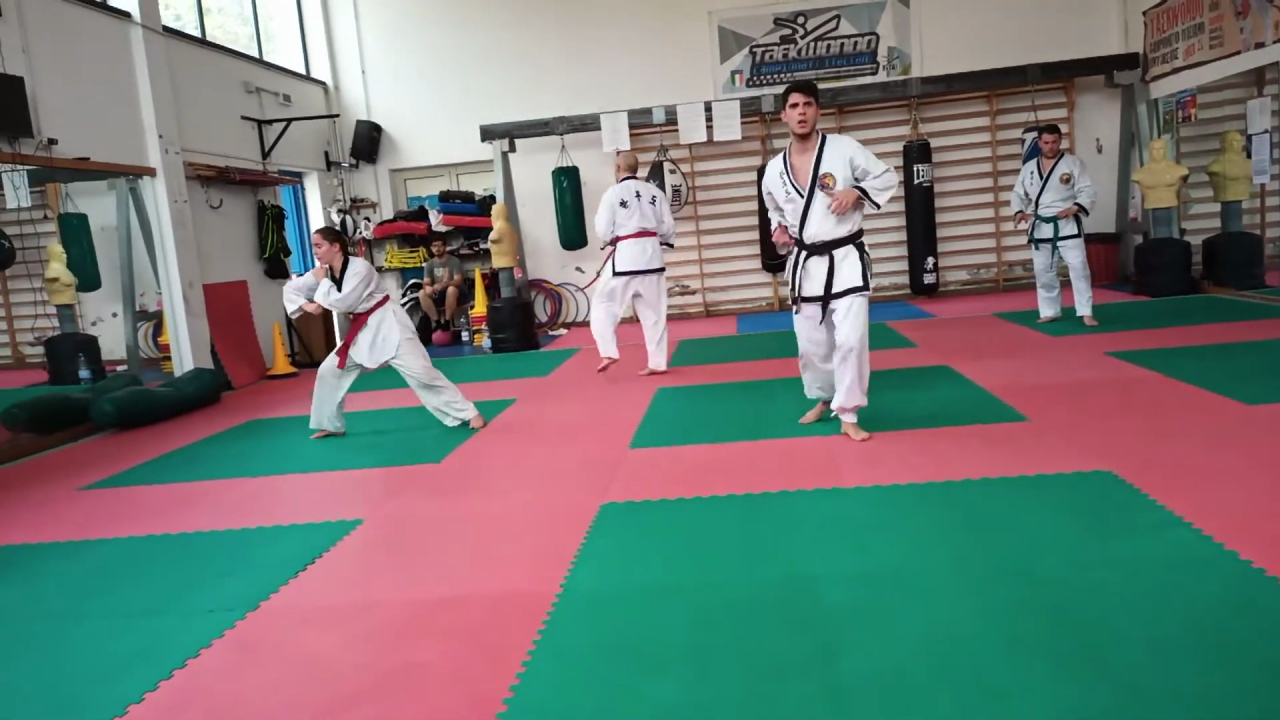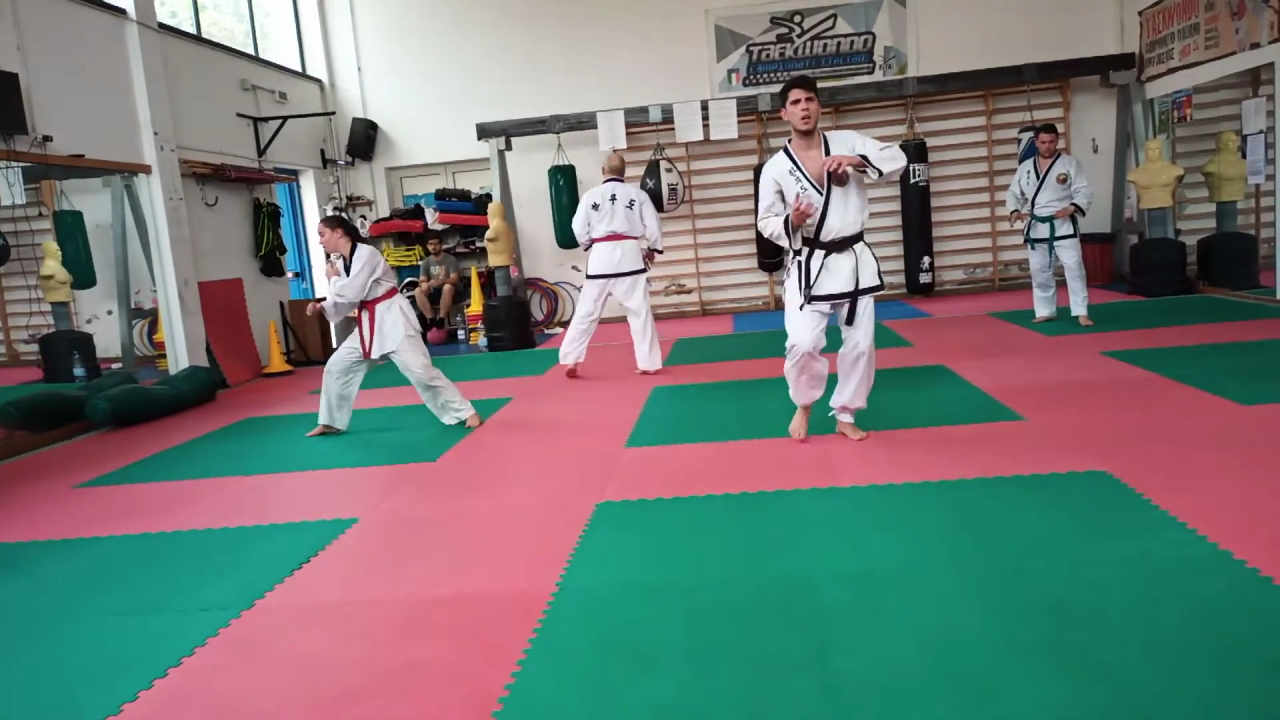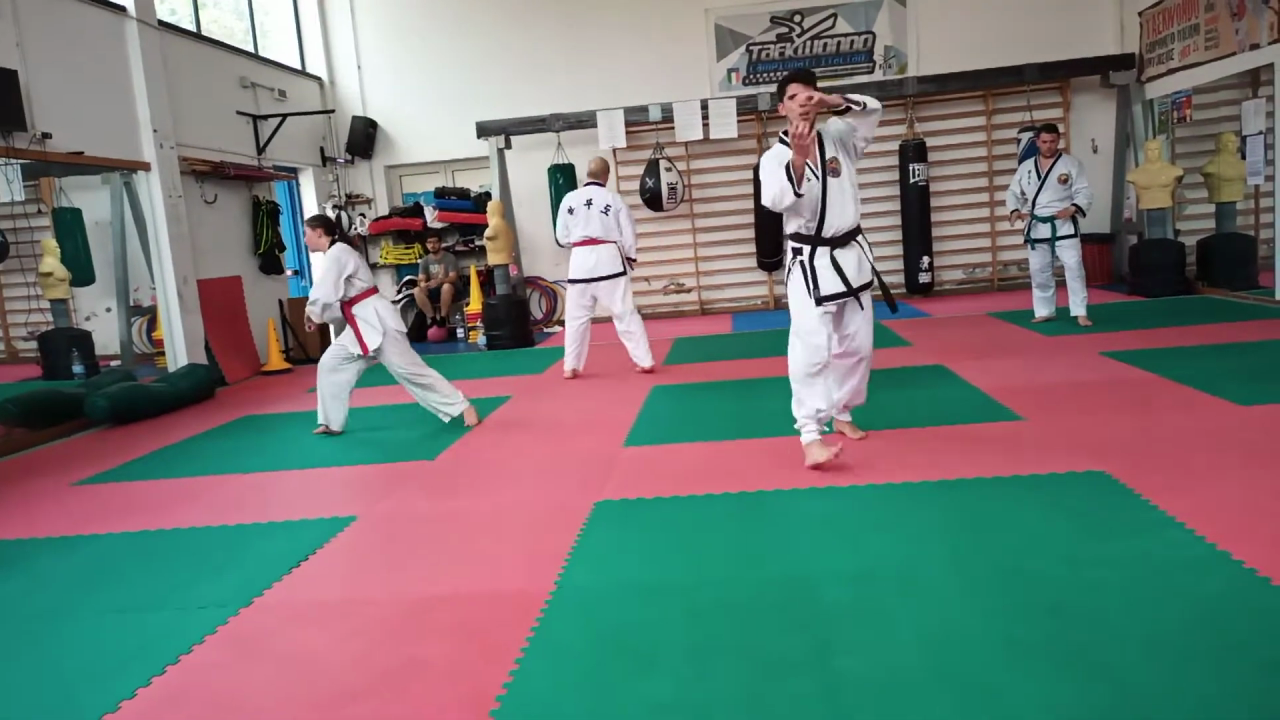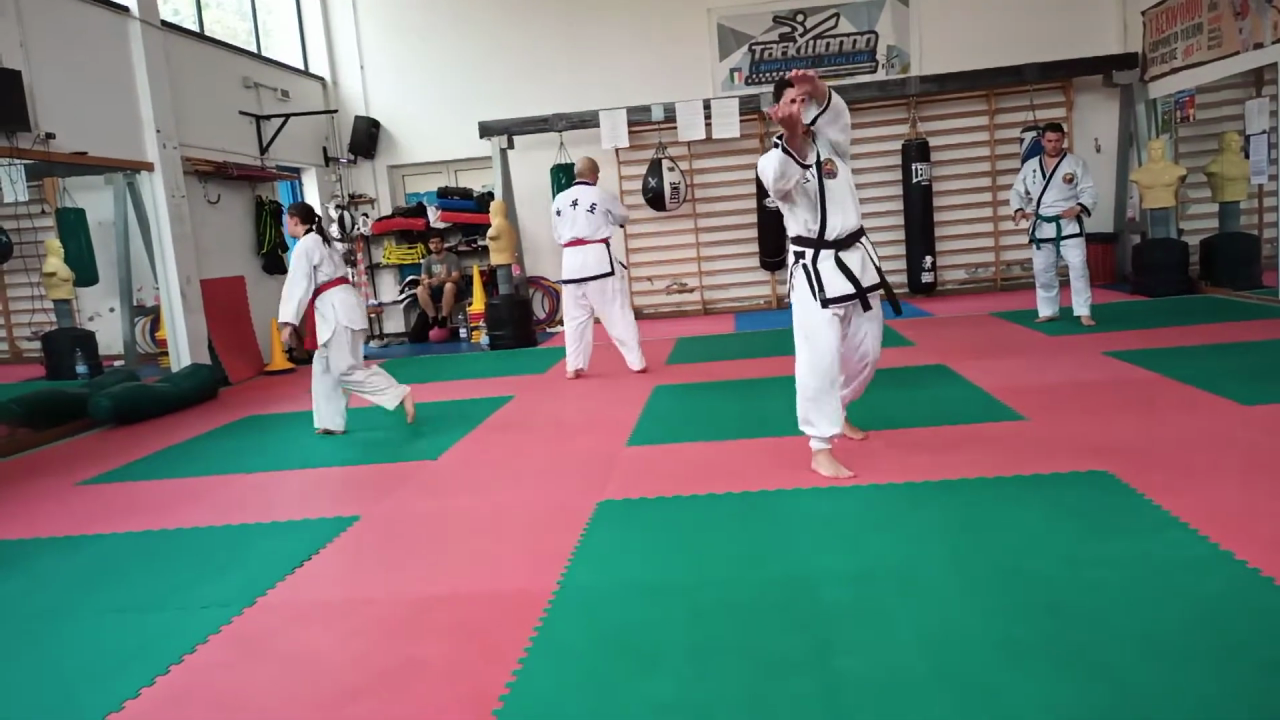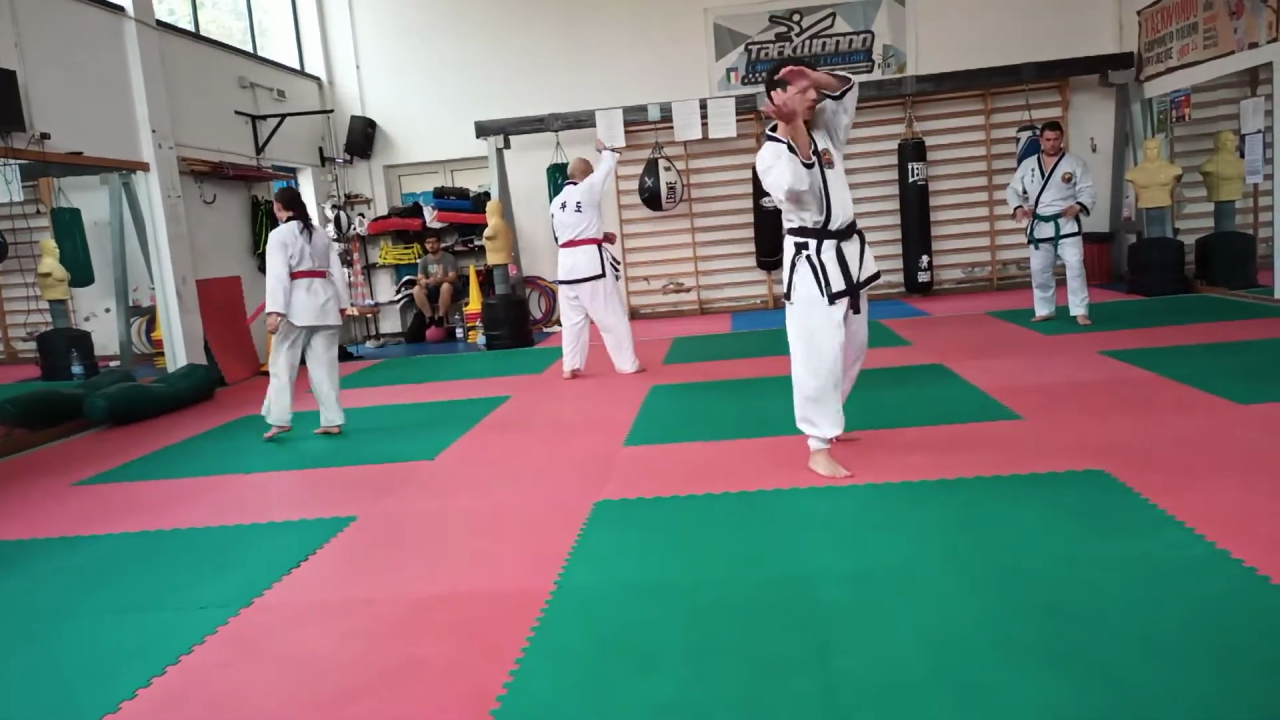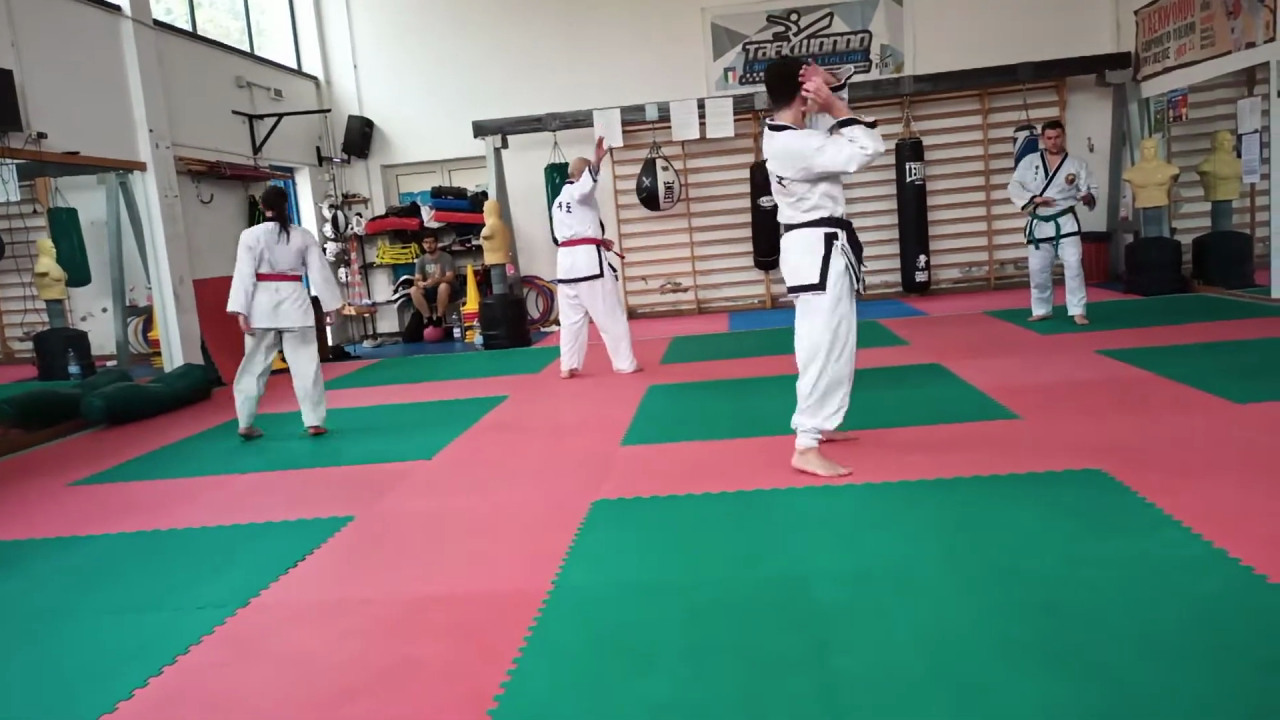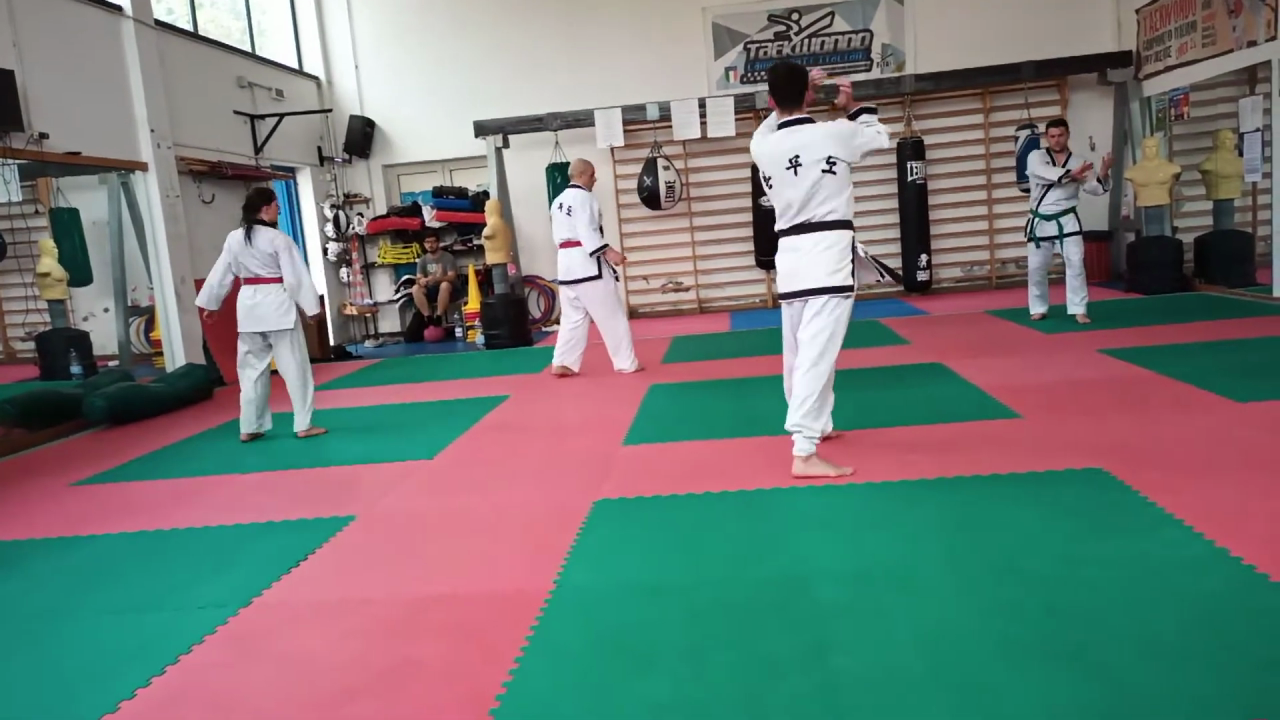
dt=0.2s
person 1, frame 1
left shoulder: (844, 147)
right shoulder: (775, 170)
left elbow: (888, 177)
left wrist: (857, 190)
right wrist: (778, 229)
left hip: (846, 260)
right hip: (805, 265)
left knee: (851, 339)
right knee: (810, 344)
left ankle: (848, 414)
right ankle: (825, 398)
person 1, frame 2
left shoulder: (845, 145)
right shoulder: (776, 168)
left elbow: (896, 159)
right elbow: (766, 222)
left wrist: (857, 160)
right wrist: (791, 220)
left hip: (854, 260)
right hip: (809, 265)
left knee: (860, 345)
right knee: (803, 343)
left ankle: (845, 415)
right ankle: (803, 406)
person 1, frame 3
left shoulder: (837, 135)
right shoulder: (774, 158)
left elbow: (871, 111)
right elbow: (777, 198)
left wrist: (835, 102)
right wrist: (796, 158)
left hip: (850, 255)
right hip: (808, 262)
left knee: (857, 344)
right knee: (812, 346)
left ankle: (840, 414)
right ankle: (811, 438)
person 1, frame 4
left shoulder: (830, 137)
right shoulder: (771, 161)
left elbow: (831, 107)
right elbow: (783, 181)
left wrist: (818, 89)
right wrist: (792, 134)
left hip: (854, 257)
right hip: (813, 267)
left knee: (865, 349)
right knee: (819, 355)
left ankle: (834, 416)
right ankle: (821, 449)
person 1, frame 5
left shoulder: (819, 128)
right shoulder: (770, 157)
left elbow: (847, 92)
right elbow: (794, 186)
left wrist: (817, 80)
right wrist: (795, 129)
left hip: (843, 251)
right hip: (809, 259)
left knee: (851, 347)
right knee: (817, 353)
left ankle: (827, 423)
right ankle: (818, 448)
person 1, frame 6
left shoulder: (775, 135)
right shoulder: (800, 144)
right elbow: (865, 148)
left wrist: (823, 88)
right wrist: (834, 108)
left hip: (806, 249)
right hip: (820, 250)
left knee: (831, 344)
right knee: (824, 348)
left ankle: (818, 424)
right ankle: (806, 448)
person 1, frame 7
left shoulder: (763, 144)
right shoulder: (837, 132)
right elbow: (878, 136)
left wrist: (788, 111)
right wrist: (851, 104)
left hip: (791, 254)
right hip: (829, 252)
left knee: (800, 350)
right knee: (818, 352)
left ankle: (811, 425)
right ankle: (805, 453)
person 2, frame 1
left shoulder: (360, 268)
right shoulder: (323, 272)
left elbow: (342, 304)
right elbow: (291, 288)
left wrist: (323, 282)
right wrist: (306, 303)
left hip: (387, 324)
right hip: (360, 330)
left knee: (420, 371)
right knee: (328, 372)
left ankle: (468, 413)
right ankle: (330, 424)
person 2, frame 2
left shoulder: (366, 254)
right shoulder: (342, 261)
left elbow: (351, 293)
right elbow: (351, 298)
left wrist: (333, 278)
right wrist: (322, 306)
left hip: (393, 318)
right hip: (370, 323)
left knee: (420, 370)
right knee: (337, 367)
left ankle: (465, 411)
right ankle: (332, 422)
person 2, frame 3
left shoulder: (334, 254)
right shoulder: (343, 253)
left elbow: (325, 296)
left wrist: (313, 314)
right wrist: (320, 315)
left hip: (375, 318)
right hip: (362, 321)
left knee: (409, 368)
right knee: (329, 366)
left ankle: (461, 406)
right ankle: (332, 422)
person 2, frame 4
left shoulder: (304, 246)
right shoulder: (325, 243)
left elbow: (298, 286)
left wrist: (288, 323)
left hip: (335, 309)
right hip: (344, 307)
left knee: (345, 368)
right knee: (324, 368)
left ankle: (399, 394)
right ankle: (332, 422)
person 2, frame 5
left shoulder: (279, 235)
right shoulder: (320, 234)
left elbow: (277, 275)
right elbow: (336, 270)
left wrist: (274, 311)
right wrist: (343, 303)
left hip: (297, 302)
right hip: (325, 297)
left knee: (283, 363)
right knee: (324, 366)
left ankle: (279, 419)
right ankle: (333, 421)
person 2, frame 6
left shoulder: (251, 235)
right shoulder: (304, 236)
left elbow: (244, 275)
right elbow: (320, 272)
left wrist: (240, 311)
right wrist: (331, 304)
left hip: (261, 303)
right hip: (294, 301)
left knee: (254, 366)
right knee: (305, 364)
left ankle: (247, 423)
right ankle: (313, 421)
person 2, frame 7
left shoulder: (234, 239)
right shoulder: (277, 238)
left elbow: (220, 275)
right elbow: (296, 277)
left wrist: (208, 304)
right wrist: (311, 307)
left hip: (249, 304)
right hip: (278, 304)
left knee: (253, 369)
right knee: (295, 366)
left ankle: (251, 427)
right ankle: (304, 424)
person 3, frame 1
left shoulder: (613, 193)
right shoulder: (654, 191)
left elbow: (602, 230)
right elbow: (668, 224)
left wrist: (614, 240)
right wrist: (661, 242)
left hip: (627, 253)
right hip: (651, 251)
left knee: (603, 305)
right knee: (654, 312)
left ankle: (608, 352)
right ankle: (658, 363)
person 3, frame 2
left shoulder: (590, 195)
right shoulder: (636, 194)
left elbow: (579, 231)
right elbow: (652, 226)
right wrist: (652, 250)
left hip: (601, 257)
right hip: (630, 255)
left knee: (586, 312)
right knee: (639, 312)
left ankle: (569, 360)
right ankle: (649, 363)
person 3, frame 3
left shoulder: (569, 199)
right shoulder: (614, 199)
left elbow: (561, 236)
right elbow: (627, 233)
right wrist: (630, 258)
left hip: (580, 261)
right hip: (609, 259)
left knee: (576, 317)
right knee: (625, 313)
left ankle: (571, 367)
right ankle: (645, 361)
person 3, frame 4
left shoulder: (559, 200)
right shoulder: (600, 194)
left elbow: (558, 236)
right elbow: (622, 216)
right wrist: (609, 223)
left hip: (572, 261)
right hip: (599, 259)
left knee: (576, 318)
right knee: (618, 313)
left ankle: (574, 367)
right ankle: (635, 361)
person 3, frame 5
left shoulder: (556, 202)
right shoulder: (586, 189)
right elbow: (604, 169)
right wrist: (604, 151)
left hip: (566, 262)
right hip: (590, 260)
left knee: (573, 319)
right knee: (612, 316)
left ankle: (571, 367)
right ankle: (627, 364)
person 3, frame 6
left shoulder: (559, 201)
right shoulder: (580, 190)
right elbow: (584, 188)
left wrist: (597, 241)
right wrist: (596, 164)
left hip: (566, 260)
right hip: (589, 259)
left knee: (571, 317)
right knee: (611, 314)
left ankle: (568, 366)
right ankle: (625, 363)
person 3, frame 7
left shoulder: (559, 201)
right shoulder: (583, 197)
right elbow: (587, 230)
right wrist: (606, 250)
left hip: (566, 261)
right hip: (588, 263)
left knee: (573, 316)
right knee: (611, 314)
left ankle: (562, 363)
right ankle: (626, 363)
person 4, frame 1
left shoulder: (1073, 163)
right shoulder: (1029, 168)
left elbow: (1087, 191)
right elbow: (1018, 194)
left wrist: (1075, 208)
right wrist: (1019, 212)
left hip: (1067, 225)
right hip: (1040, 227)
left knee: (1078, 267)
right knee: (1043, 272)
left ankle: (1086, 313)
right ankle: (1049, 312)
person 4, frame 2
left shoulder: (1070, 163)
right shoulder: (1025, 167)
left elbow: (1084, 192)
right elbow: (1014, 193)
left wrist: (1071, 208)
right wrist: (1014, 211)
left hip: (1063, 226)
right hip: (1036, 227)
left knee: (1074, 267)
right knee: (1039, 271)
left ankle: (1081, 313)
right ankle: (1045, 312)
person 4, frame 3
left shoulder: (1071, 164)
right shoulder: (1026, 167)
left elbow: (1084, 192)
right elbow: (1014, 192)
left wrist: (1073, 208)
right wrist: (1015, 210)
left hip: (1064, 225)
right hip: (1037, 227)
left knee: (1074, 267)
right knee: (1039, 271)
left ankle: (1080, 313)
right ankle: (1044, 311)
person 4, frame 4
left shoulder: (1076, 163)
right shoulder: (1030, 166)
left elbow: (1089, 192)
right elbow: (1017, 192)
left wrist: (1078, 208)
right wrist: (1019, 210)
left hip: (1069, 225)
right hip: (1041, 227)
left knee: (1078, 267)
right knee: (1043, 271)
left ankle: (1084, 312)
right ankle: (1048, 311)
person 4, frame 5
left shoulder: (1075, 163)
right shoulder: (1028, 165)
left elbow: (1088, 190)
right elbow: (1013, 190)
left wrist: (1079, 206)
right wrist: (1018, 208)
left hip: (1066, 224)
right hip: (1039, 226)
left knee: (1075, 266)
right knee: (1039, 271)
left ankle: (1080, 312)
right ankle: (1044, 311)
person 4, frame 6
left shoulder: (1077, 164)
right shoulder: (1029, 161)
left elbow: (1085, 192)
right elbow: (1015, 186)
left wrist: (1089, 198)
right wrist: (1033, 199)
left hip: (1065, 223)
right hip: (1038, 224)
left knee: (1073, 266)
right knee: (1038, 270)
left ankle: (1077, 311)
right ankle: (1042, 310)
person 4, frame 7
left shoulder: (1079, 162)
right shoulder: (1036, 157)
left elbow: (1094, 188)
right elbow: (1042, 171)
left wrist: (1103, 173)
right wrist: (1071, 173)
left hip: (1067, 221)
right hip: (1040, 222)
left knee: (1075, 264)
right knee: (1036, 267)
left ankle: (1079, 310)
right ankle: (1039, 309)
